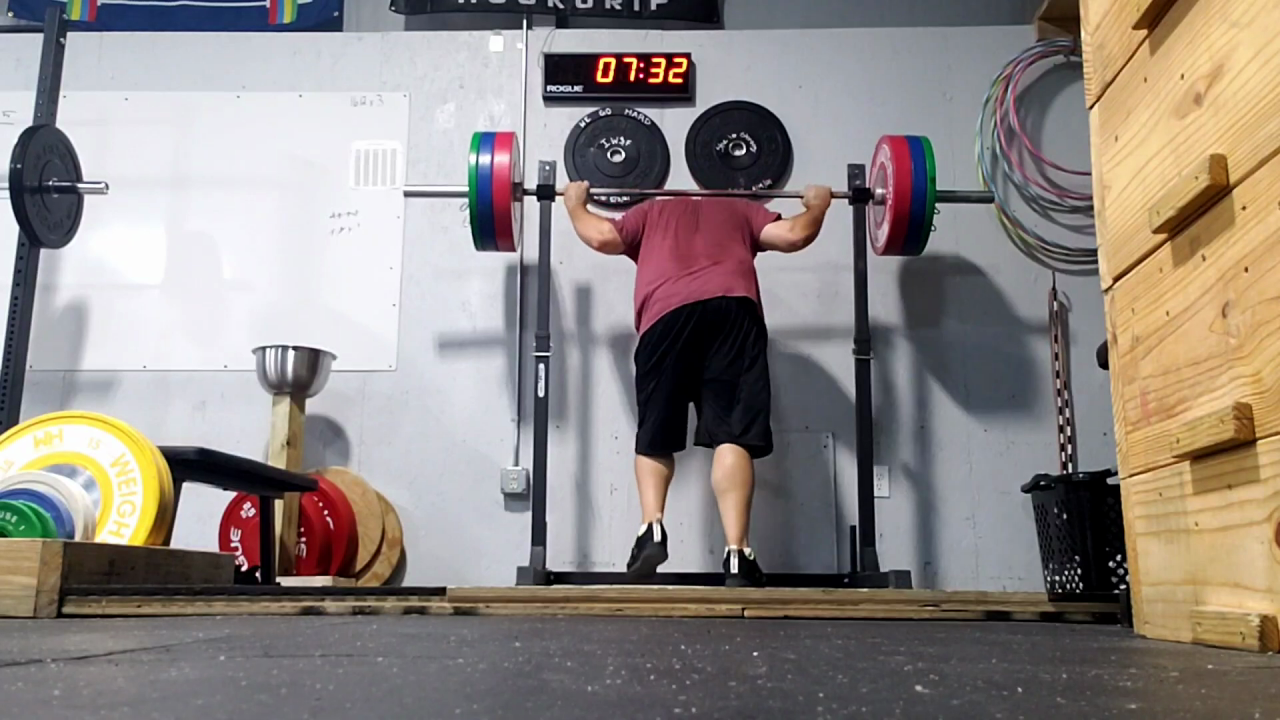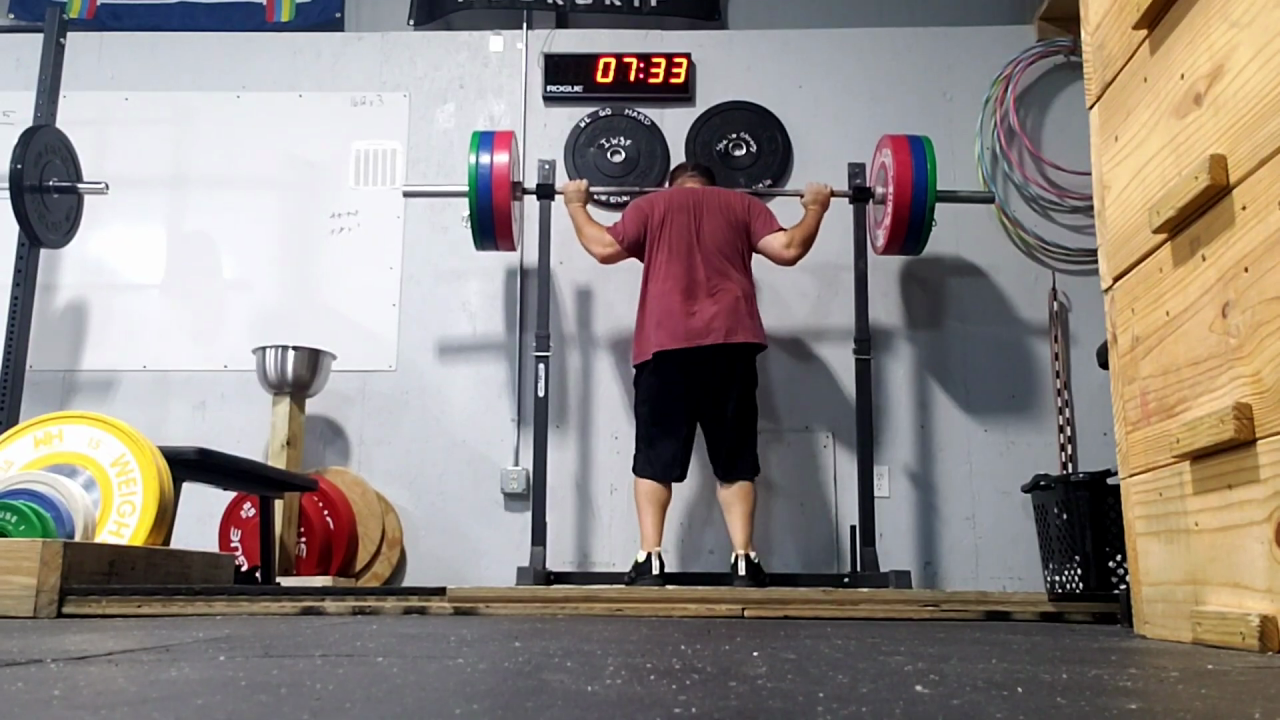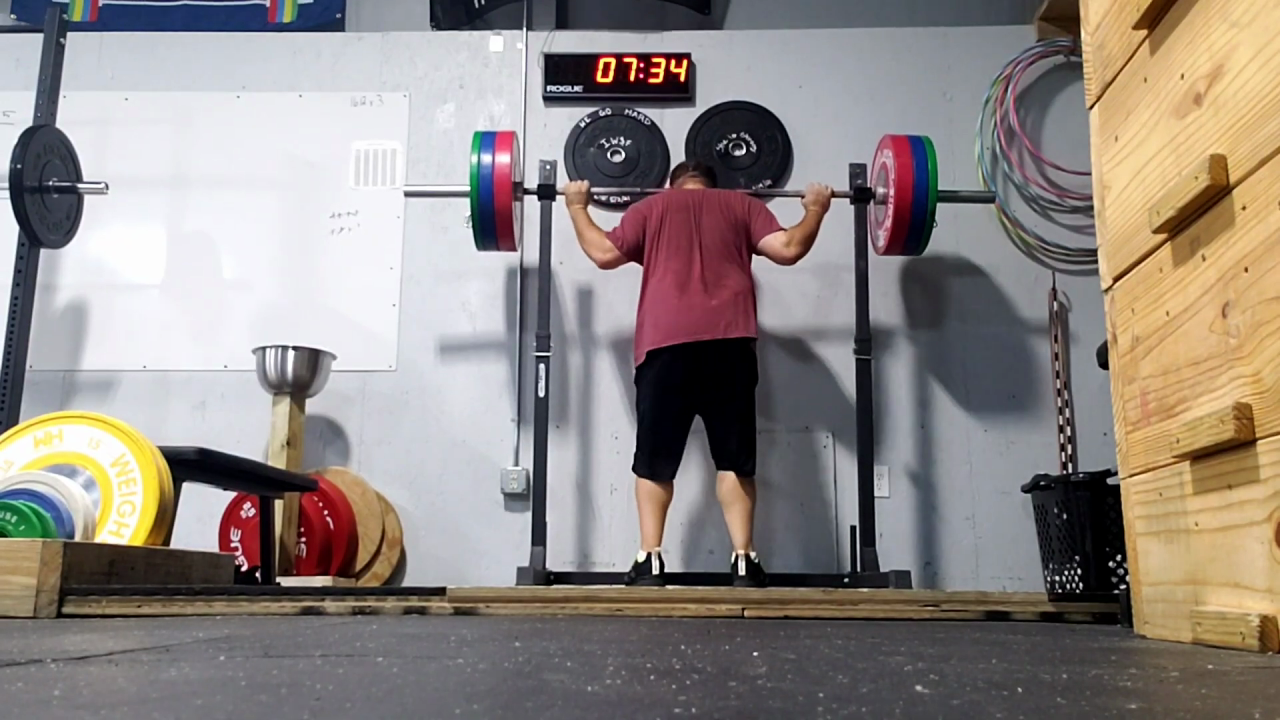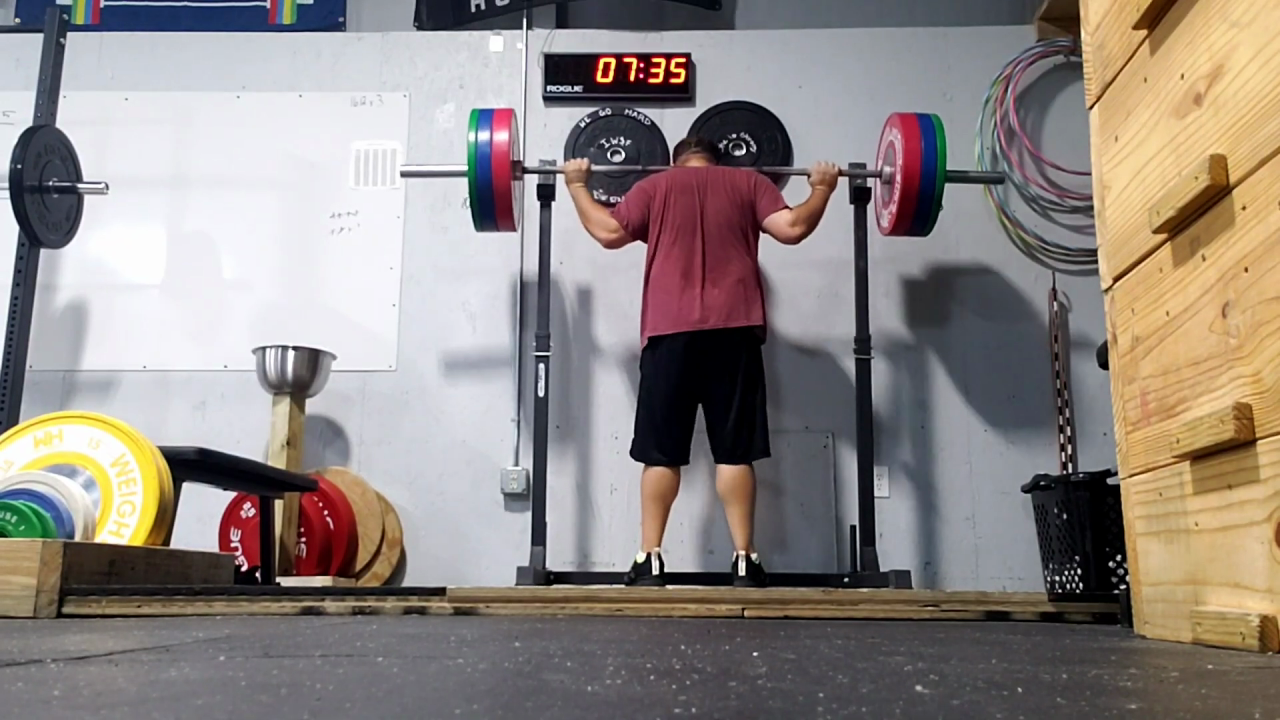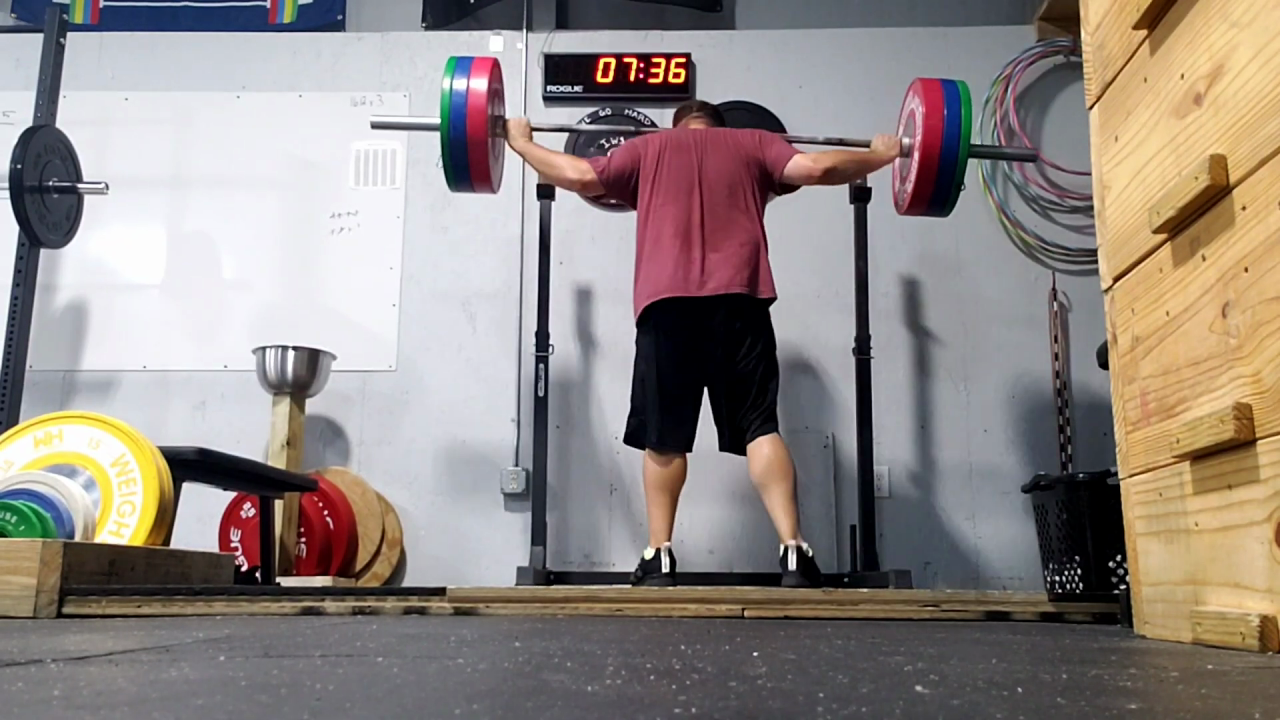
dt=1s
person 1, frame 1
left shoulder: (651, 211)
right shoulder: (740, 209)
left elbow: (602, 237)
right elbow: (792, 236)
left wrist: (574, 204)
right wrist: (817, 206)
left hip: (667, 313)
right hip: (733, 309)
left knee: (655, 440)
right knee: (732, 438)
left ankle: (652, 531)
right ankle: (737, 557)
person 1, frame 2
left shoulder: (649, 205)
right shoulder: (743, 205)
left elbow: (604, 249)
right elbow: (789, 250)
left wrist: (576, 205)
right wrist: (815, 208)
left hip: (665, 347)
right hip: (729, 345)
left knee: (655, 459)
right knee: (735, 462)
left ankle: (650, 561)
right ankle: (743, 562)
person 1, frame 3
left shoulder: (650, 207)
right shoulder: (743, 205)
left elbow: (604, 253)
right elbow: (789, 249)
left wrist: (577, 207)
right wrist: (816, 209)
left hip: (665, 342)
right hip: (729, 340)
left knee: (654, 459)
right knee: (734, 459)
left ankle: (649, 560)
right ankle: (744, 560)
person 1, frame 4
left shoulder: (654, 186)
right shoulder: (749, 183)
left elbow: (608, 232)
right elbow: (792, 228)
left wrist: (577, 185)
right wrist: (822, 188)
left hip: (670, 330)
right hip: (733, 329)
left knee: (660, 452)
right knee: (735, 450)
left ankle: (650, 560)
right ankle: (744, 561)
person 1, frame 5
left shoulder: (648, 147)
right shoulder: (755, 143)
left elbow: (579, 176)
right elbow: (815, 168)
left wrist: (521, 143)
right wrist: (880, 156)
left hip: (668, 300)
right hip: (738, 298)
left knee: (664, 436)
right knee: (758, 426)
left ankle: (659, 557)
right ankle: (793, 550)
